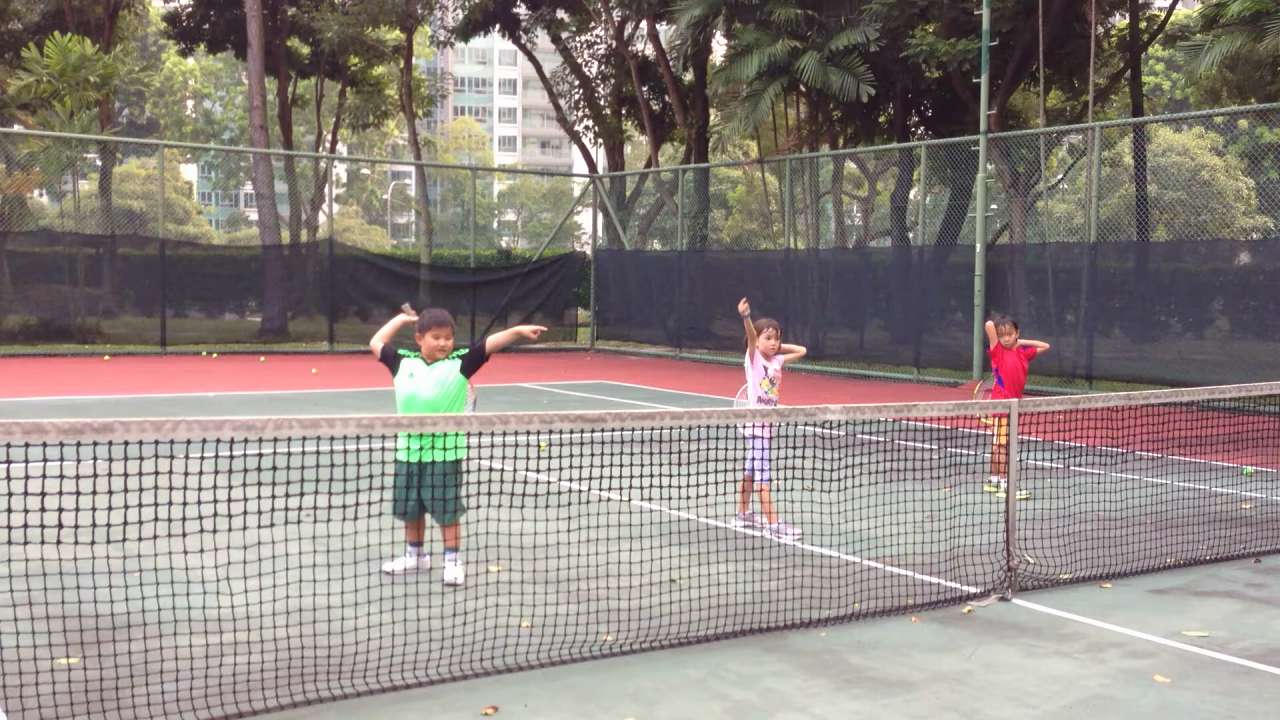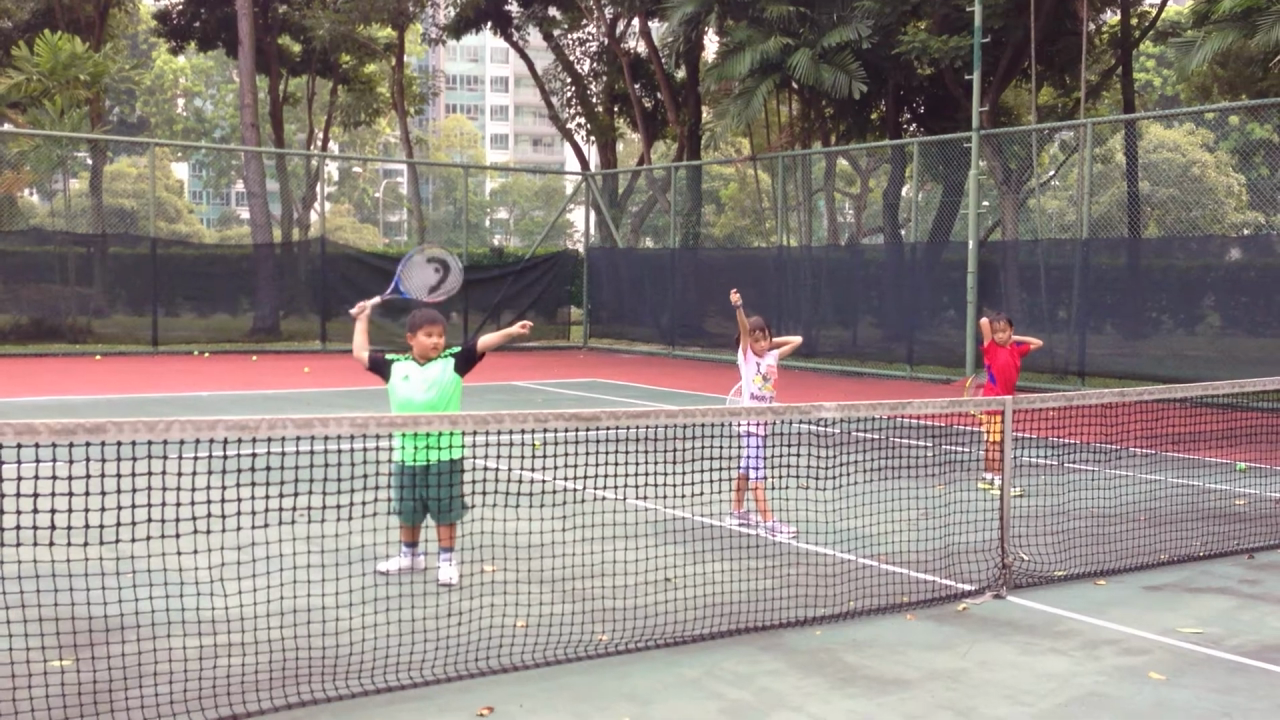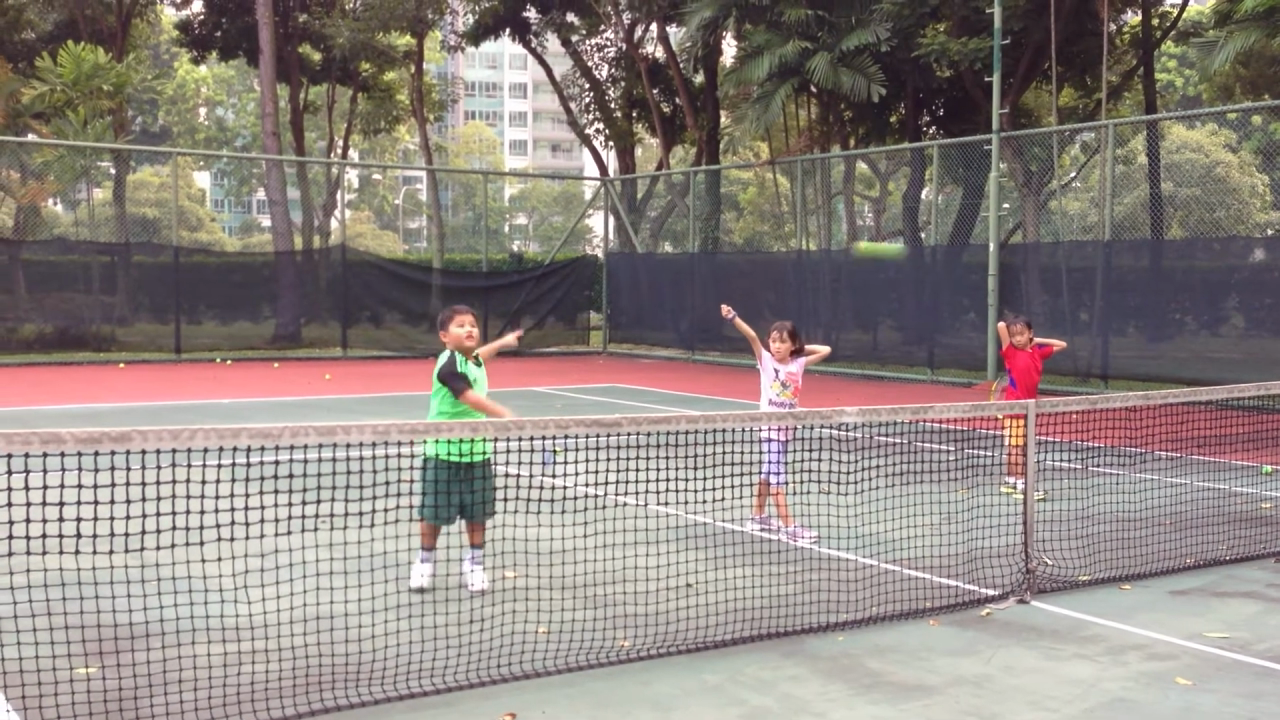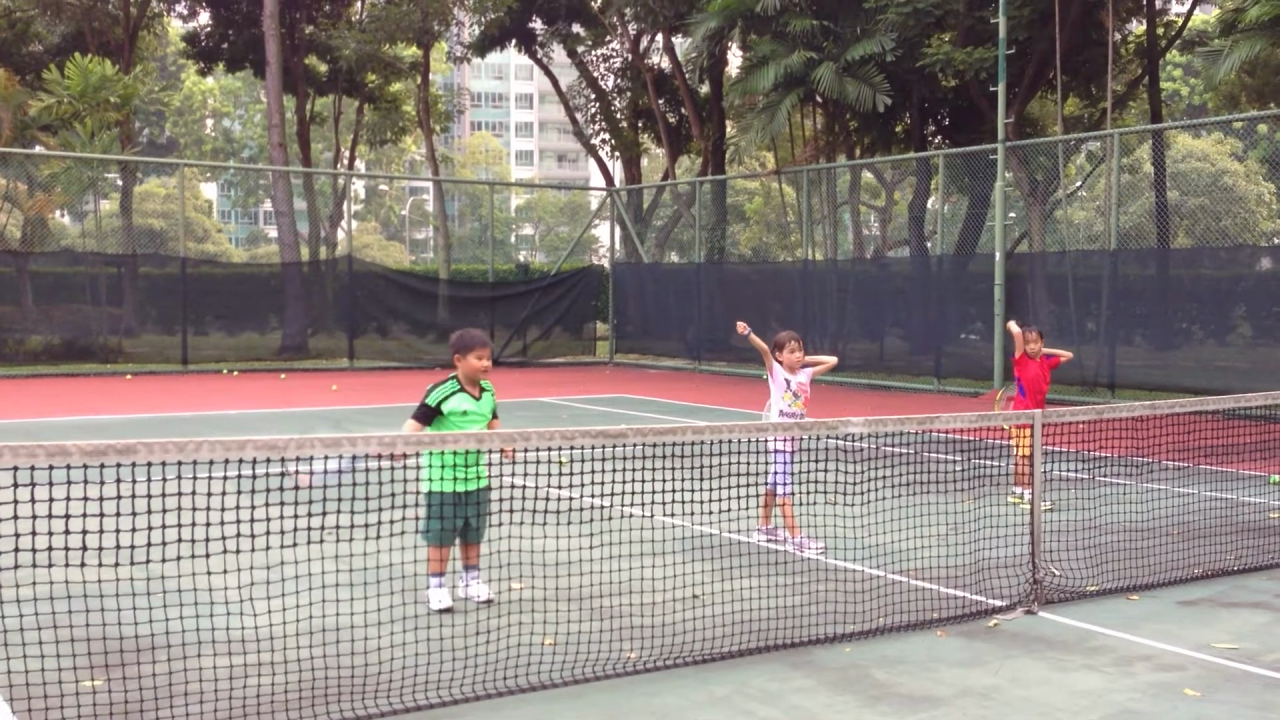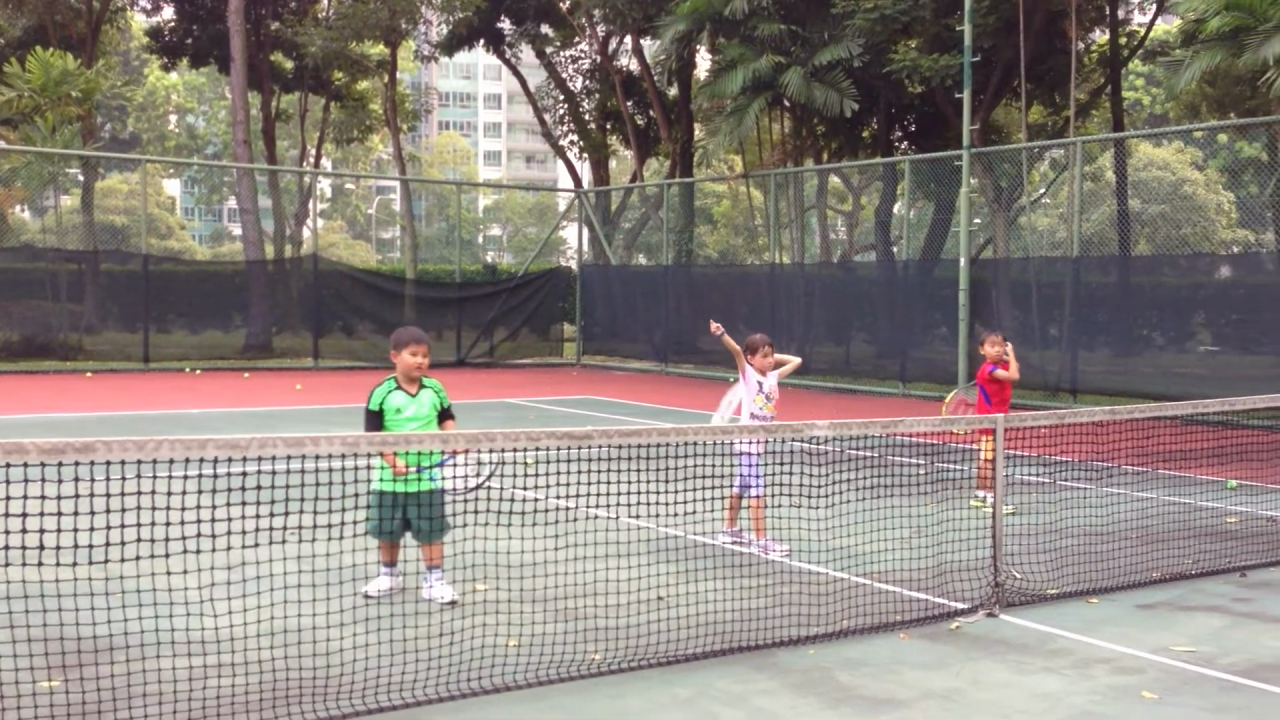
dt=1s
person 1, frame 1
left shoulder: (460, 363)
right shoulder: (403, 362)
left elbow: (490, 343)
right elbow: (376, 344)
left wrist: (519, 330)
right wrist: (402, 318)
left hip: (445, 451)
right hip: (409, 450)
left knee: (448, 511)
right knee: (411, 509)
left ankle: (452, 560)
right ankle: (415, 555)
person 1, frame 2
left shoulder: (454, 362)
right shoulder: (394, 365)
left elbow: (482, 343)
right elbow: (360, 354)
left wrist: (511, 332)
right wrist: (362, 319)
left hip: (444, 451)
right hip: (407, 451)
left knee: (445, 511)
right knee: (407, 510)
left ankle: (447, 561)
right ankle: (410, 556)
person 1, frame 3
left shoulder: (473, 358)
right shoulder: (449, 364)
right elbow: (469, 396)
left wrist: (502, 343)
right wrist: (501, 414)
left hip: (477, 450)
right hip: (444, 449)
left knee: (477, 511)
right knee: (437, 511)
left ankle: (474, 566)
right ankle: (425, 561)
person 1, frame 4
left shoulder: (487, 391)
right shoulder: (442, 392)
right elbow: (418, 420)
left hip: (475, 475)
right hip: (442, 476)
left knee: (473, 531)
right knee: (440, 533)
left ankle: (471, 580)
right ankle: (437, 588)
person 1, frame 5
left shoulder: (435, 389)
right shoulder: (381, 393)
left elbow: (447, 419)
right elbow: (374, 433)
right wrist: (392, 460)
left hip: (427, 475)
right hip: (390, 476)
left knee: (431, 530)
right knee: (387, 531)
left ankle: (434, 580)
right ankle: (390, 575)
person 2, frame 1
left shoulder: (776, 360)
right shoulder: (753, 357)
left elbow: (801, 351)
right elbow: (751, 338)
left wrist: (779, 347)
right wrist: (745, 316)
left hip: (766, 423)
right hip: (757, 423)
left knee: (751, 471)
right knee: (763, 475)
left ankle: (743, 514)
right ankle: (772, 524)
person 2, frame 2
left shoulder: (772, 357)
right shoulder: (746, 355)
left elbow: (797, 340)
right elbow: (743, 329)
left wrist: (772, 341)
right wrist: (738, 306)
left hip: (763, 420)
right hip: (751, 421)
left knee: (746, 469)
right knee: (757, 472)
left ankle: (737, 512)
right ankle: (767, 521)
person 2, frame 3
left shoulder: (798, 364)
right shoulder: (766, 361)
left elbow: (825, 350)
right elbow: (752, 336)
left wrist: (801, 348)
right wrist: (732, 317)
left hip: (786, 427)
right hip: (770, 427)
left knee: (768, 474)
right knee: (777, 477)
left ankle: (758, 517)
right ankle: (788, 526)
person 2, frame 4
left shoulder: (805, 374)
right shoulder: (776, 372)
left elbow: (832, 361)
right elbow: (764, 350)
left wrist: (807, 359)
right wrist: (748, 333)
left hip: (792, 438)
right hip: (779, 438)
left knee: (774, 484)
right knee: (784, 488)
left ankle: (764, 528)
right ankle: (795, 537)
person 2, frame 5
left shoulder: (772, 377)
right shoulder: (748, 374)
left elbow: (796, 361)
right elbow: (737, 352)
left wrist: (774, 357)
right wrist: (721, 334)
left hip: (759, 439)
right hip: (748, 439)
left knee: (740, 486)
right knee: (757, 489)
left ankle: (729, 530)
right ankle: (761, 540)
person 3, frame 1
left shoulder: (1023, 352)
right shoulder: (998, 351)
left elbow: (1045, 346)
right elbow: (988, 325)
left wrist: (1022, 341)
right wrist: (994, 331)
left knee: (999, 445)
right knee: (1001, 445)
left ankle: (994, 480)
right ankle: (1004, 484)
person 3, frame 2
left shoulder: (1016, 349)
right shoulder: (991, 348)
left elbow: (1038, 343)
right elbow: (983, 321)
left wrist: (1015, 338)
right wrist: (988, 326)
left knee: (993, 442)
right knee: (995, 442)
left ankle: (988, 477)
right ankle: (998, 481)
person 3, frame 3
left shoulder: (1038, 352)
right shoulder: (1010, 352)
left elbow: (1062, 345)
right elbow: (1000, 325)
left wrist: (1038, 340)
right wrist: (1005, 326)
left knee: (1015, 447)
right knee: (1017, 447)
left ankle: (1010, 481)
right ankle: (1021, 485)
person 3, frame 4
left shoulder: (1046, 362)
right shoulder: (1021, 360)
left elbow: (1069, 355)
right elbow: (1017, 334)
left wrist: (1046, 350)
right wrist: (1011, 324)
left knee: (1023, 456)
right knee: (1024, 455)
left ankle: (1018, 492)
right ankle: (1028, 495)
person 3, frame 5
left shoulder: (999, 366)
right shoulder: (990, 369)
left elbow: (1014, 368)
right elbow: (1015, 376)
left wrist: (1006, 357)
right wrist: (1011, 354)
left knee: (986, 459)
right knee: (989, 460)
left ankle: (980, 495)
right ankle: (990, 499)
